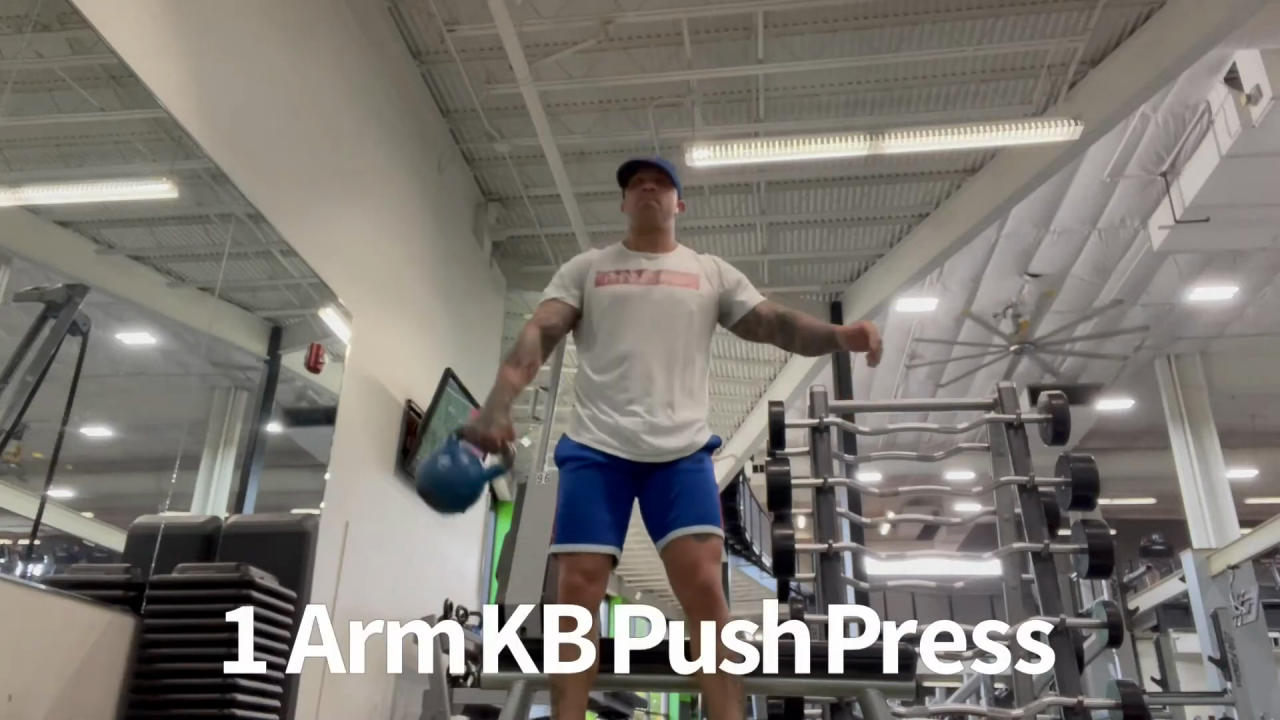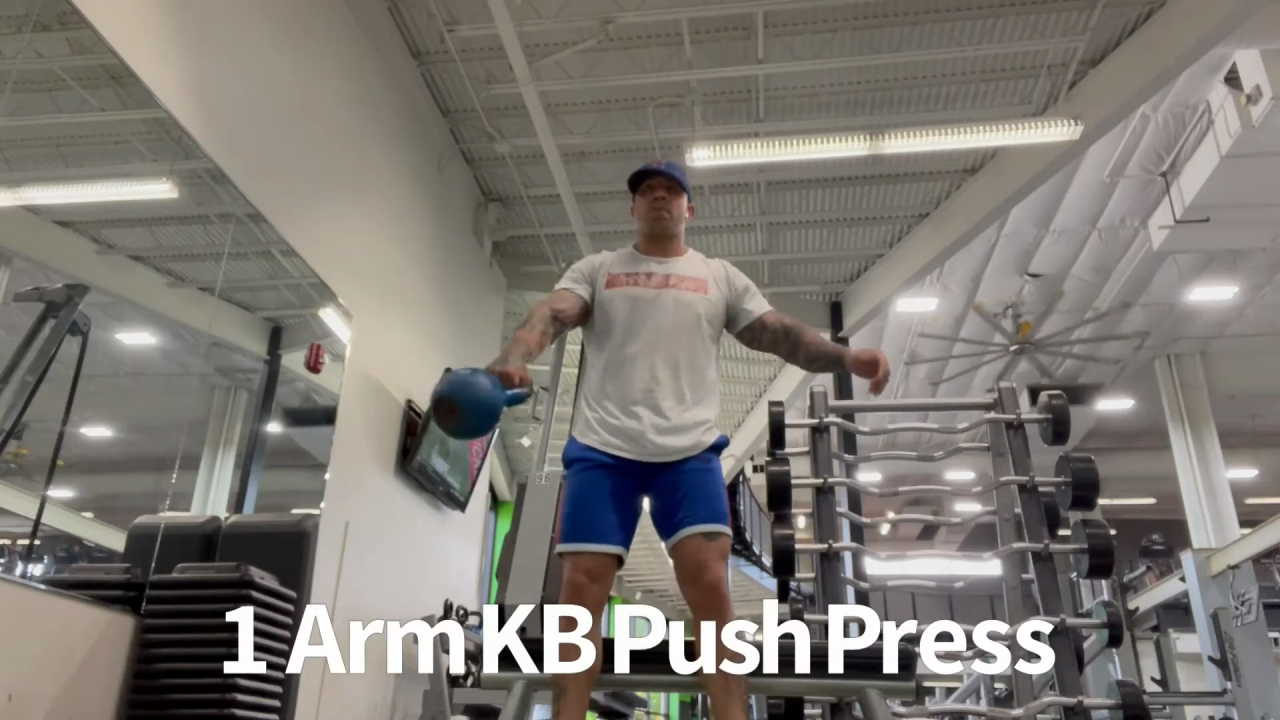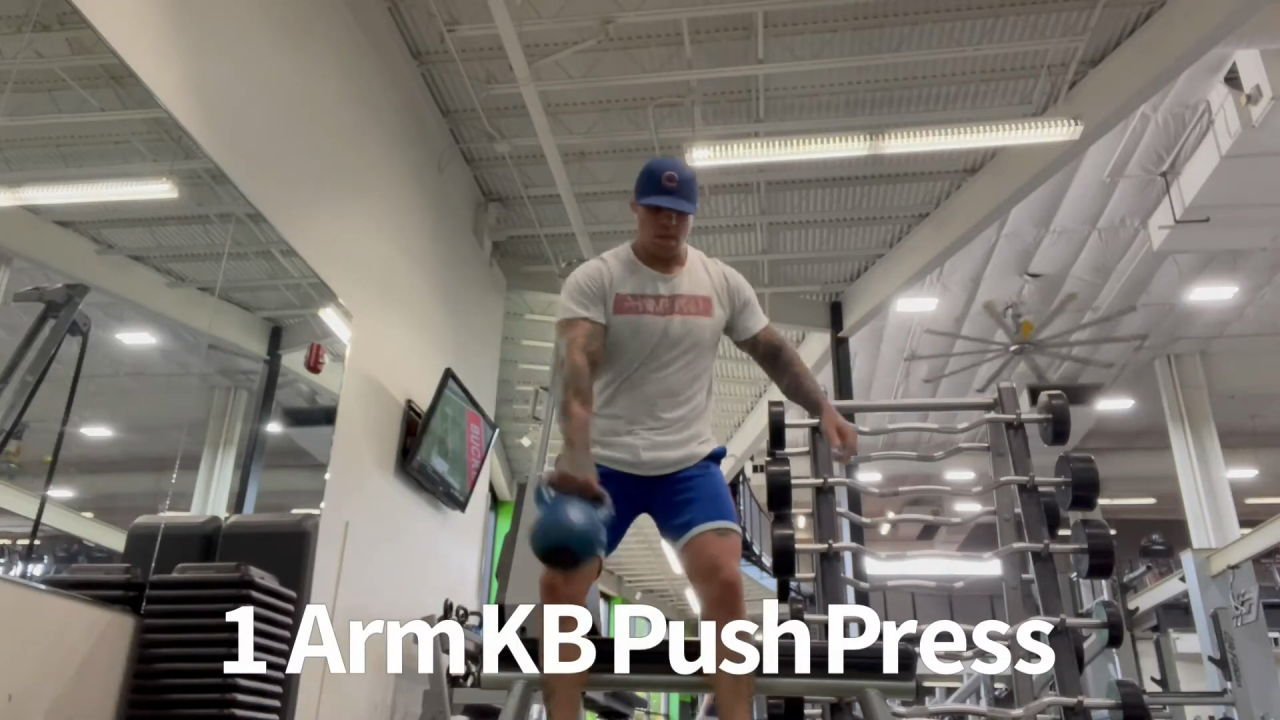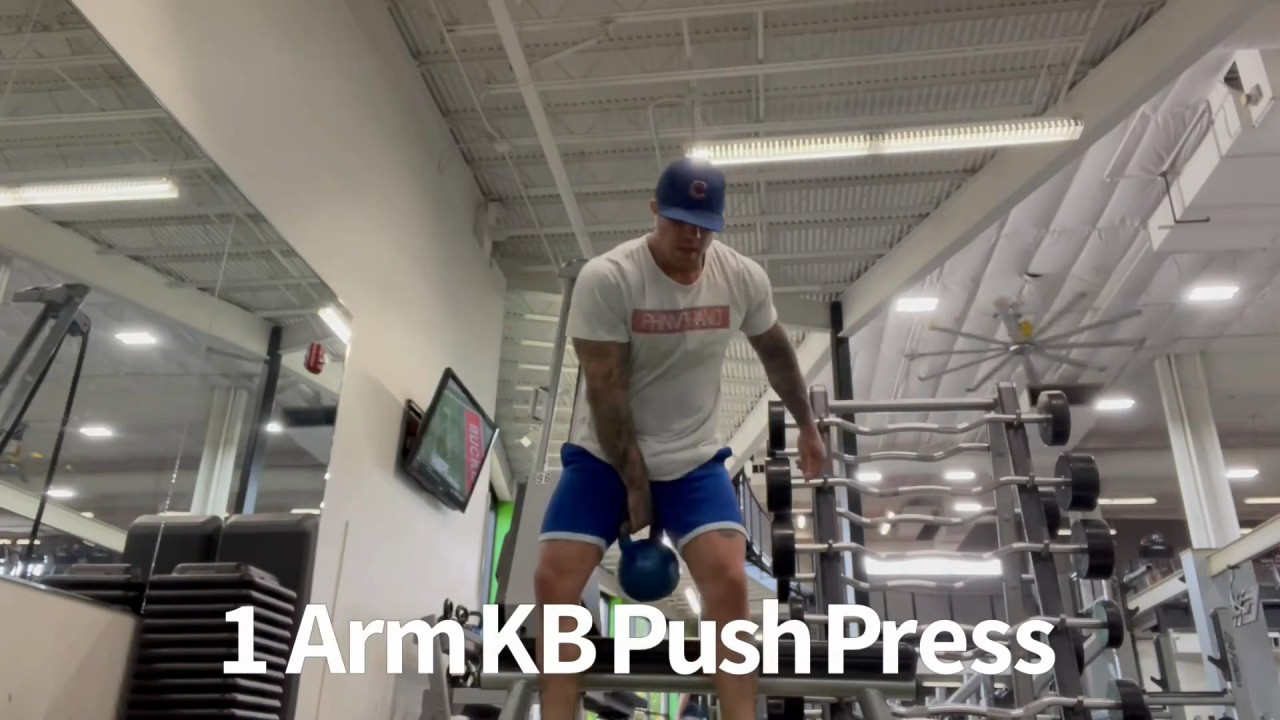
dt=0.3s
person 1, frame 1
left shoulder: (713, 273)
right shoulder: (585, 268)
left elbow: (775, 323)
right elbow: (539, 336)
left wrist: (839, 334)
right wrist: (497, 407)
left hip: (682, 450)
right hip: (595, 448)
left knee: (704, 587)
right knee: (577, 590)
person 1, frame 2
left shoulder: (721, 278)
right shoulder: (595, 269)
left elbow: (780, 335)
right elbow: (549, 317)
left wrist: (847, 356)
right wrist: (512, 358)
left hip: (689, 451)
right hip: (603, 449)
left knee: (709, 587)
right knee: (581, 588)
person 1, frame 3
left shoulder: (723, 282)
right shoulder: (594, 279)
left elbow: (772, 350)
right elbow: (576, 362)
left wrist: (823, 409)
right wrist: (572, 451)
left hip: (688, 461)
right hip: (604, 461)
left knee: (724, 583)
right knee: (559, 586)
person 1, frame 4
left shoulder: (745, 277)
right shoulder: (606, 279)
left elbow: (776, 350)
right elbow: (607, 393)
left wrist: (807, 427)
right wrist: (635, 487)
left hip: (695, 461)
right hip: (605, 457)
left knee: (728, 583)
right knee: (555, 584)
